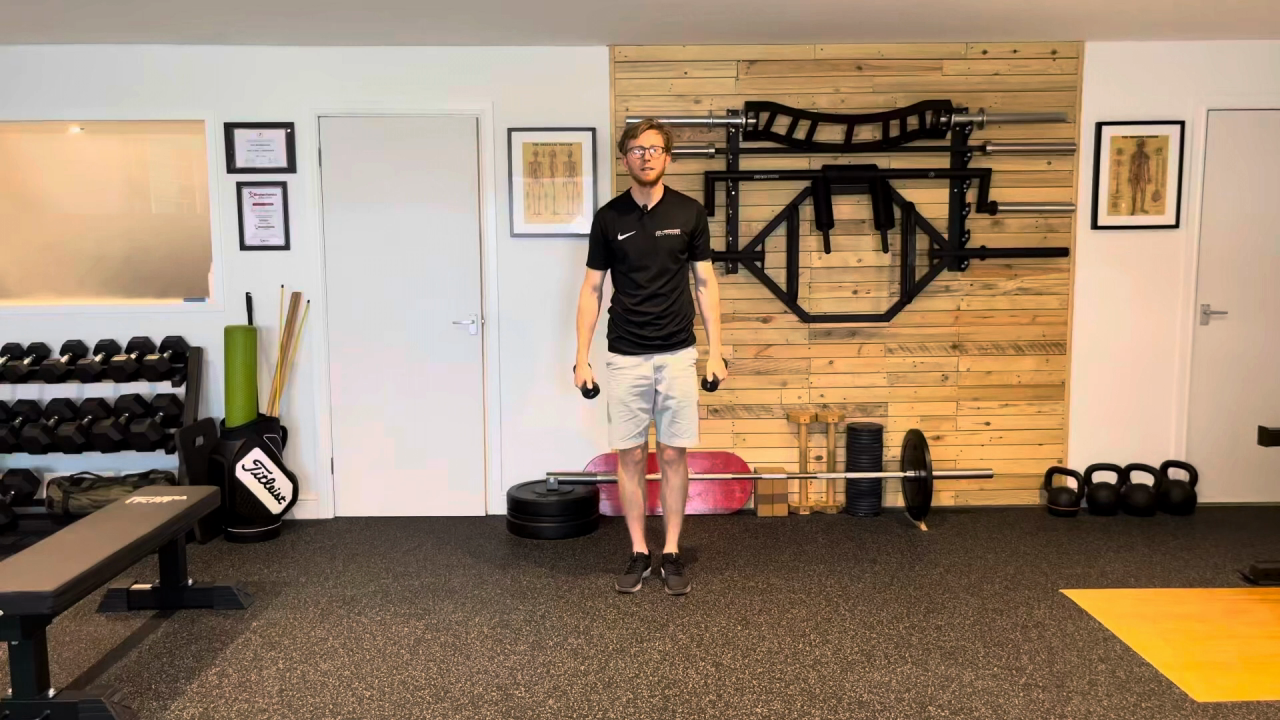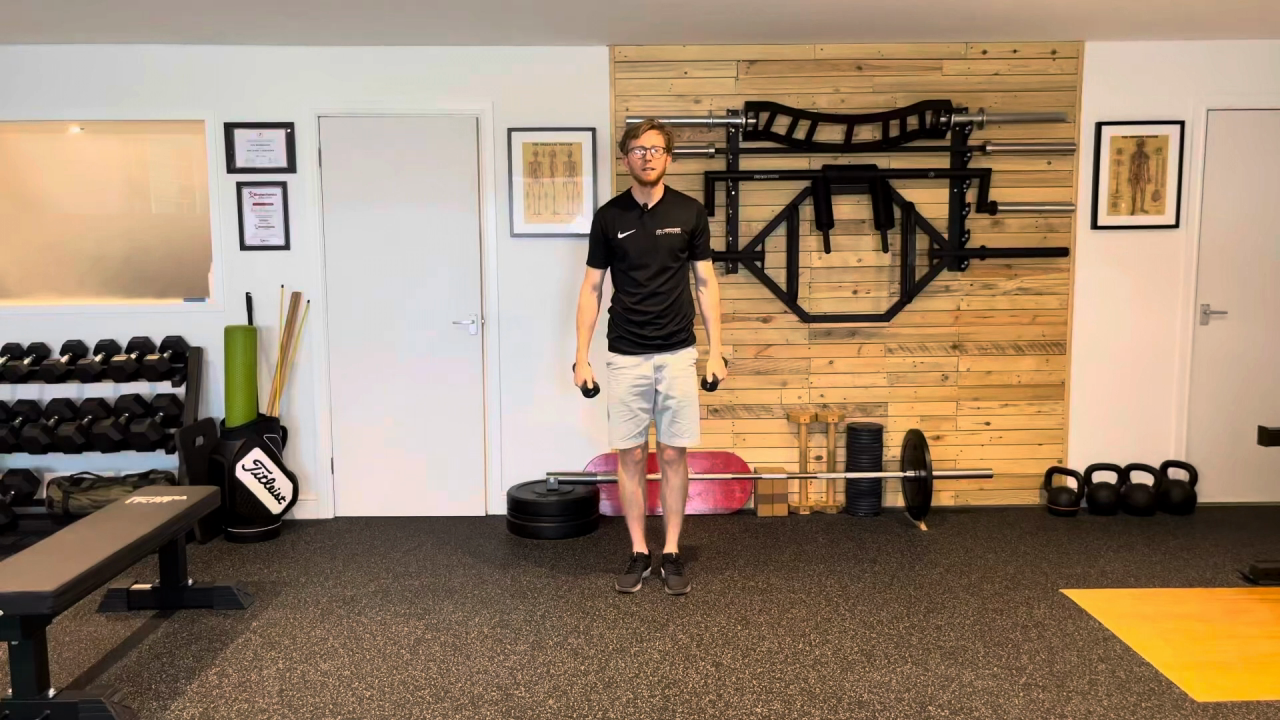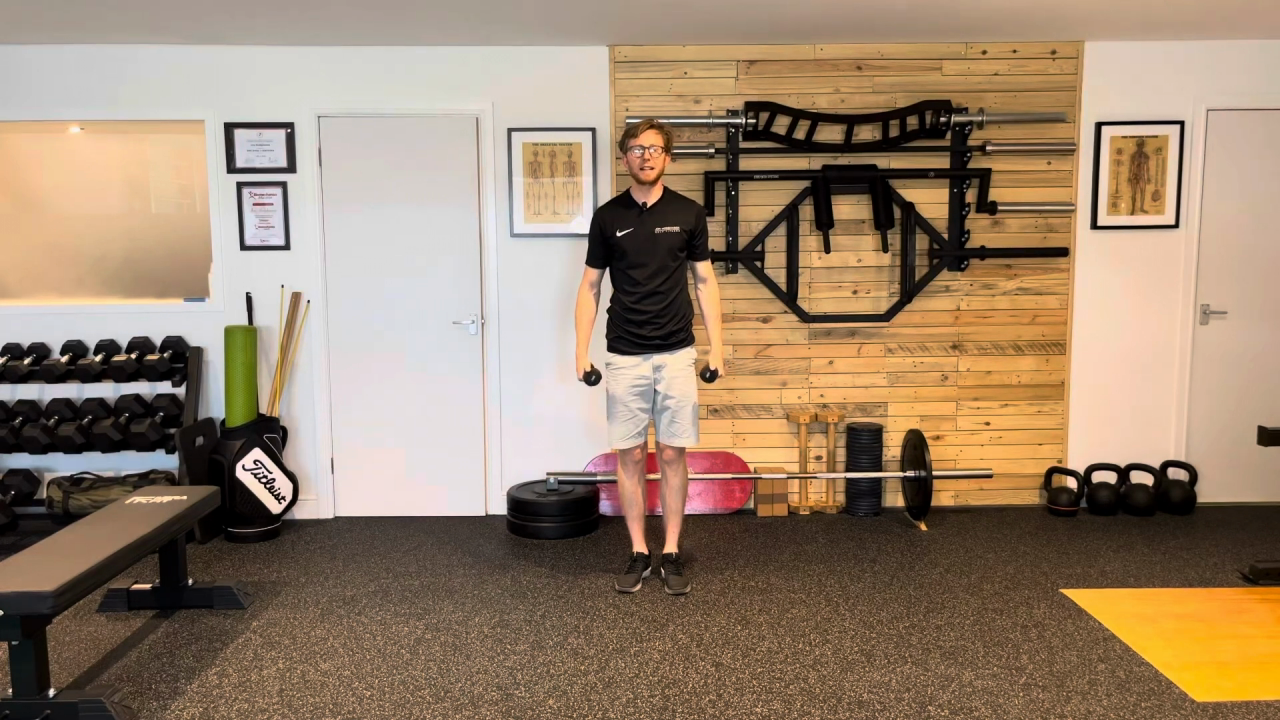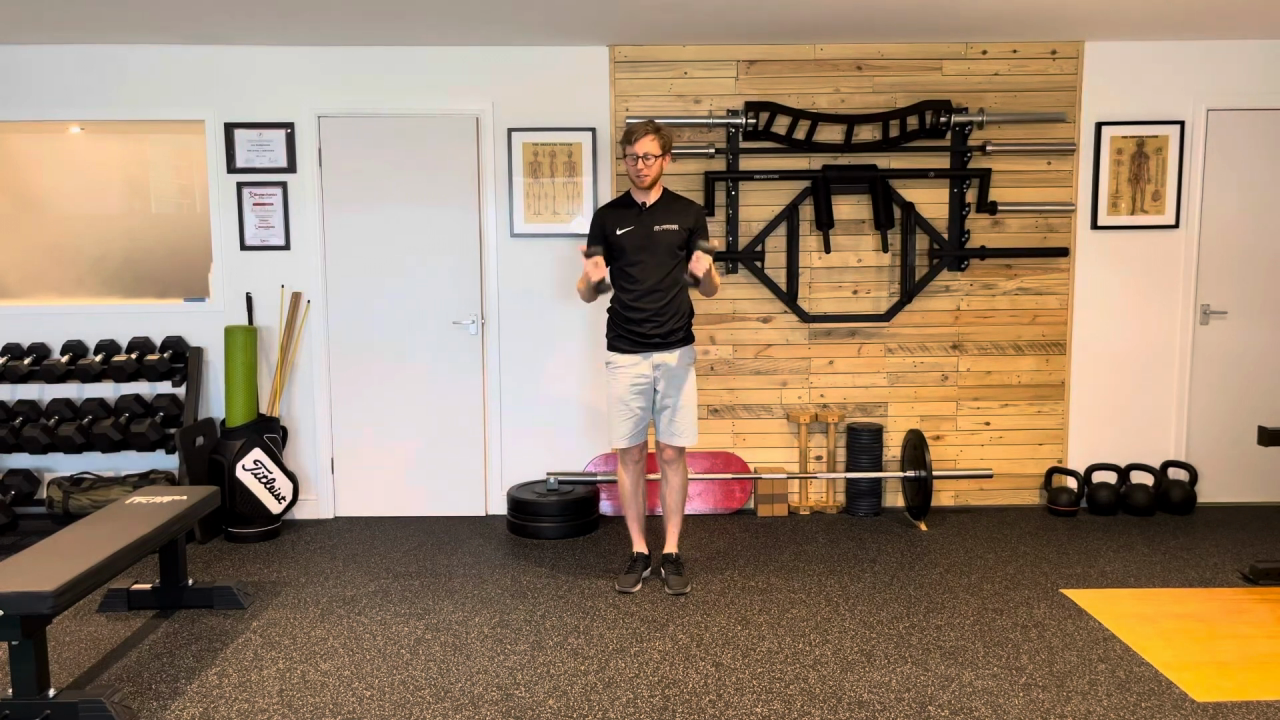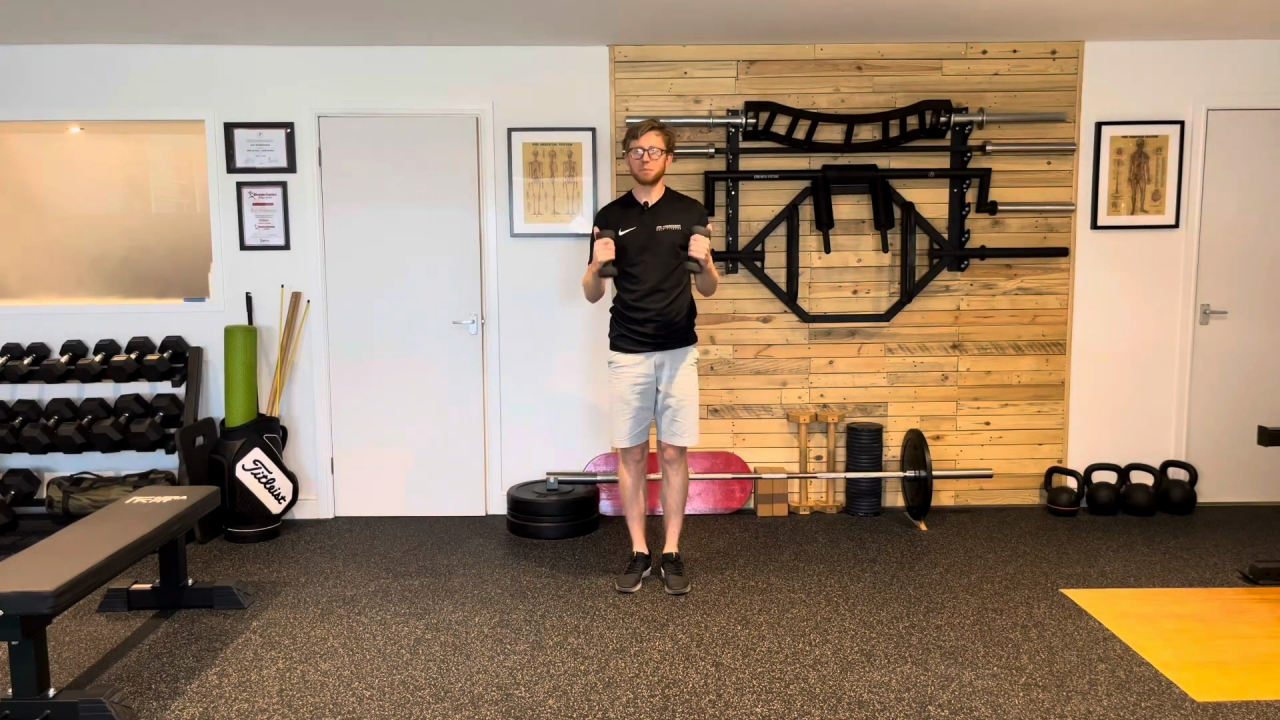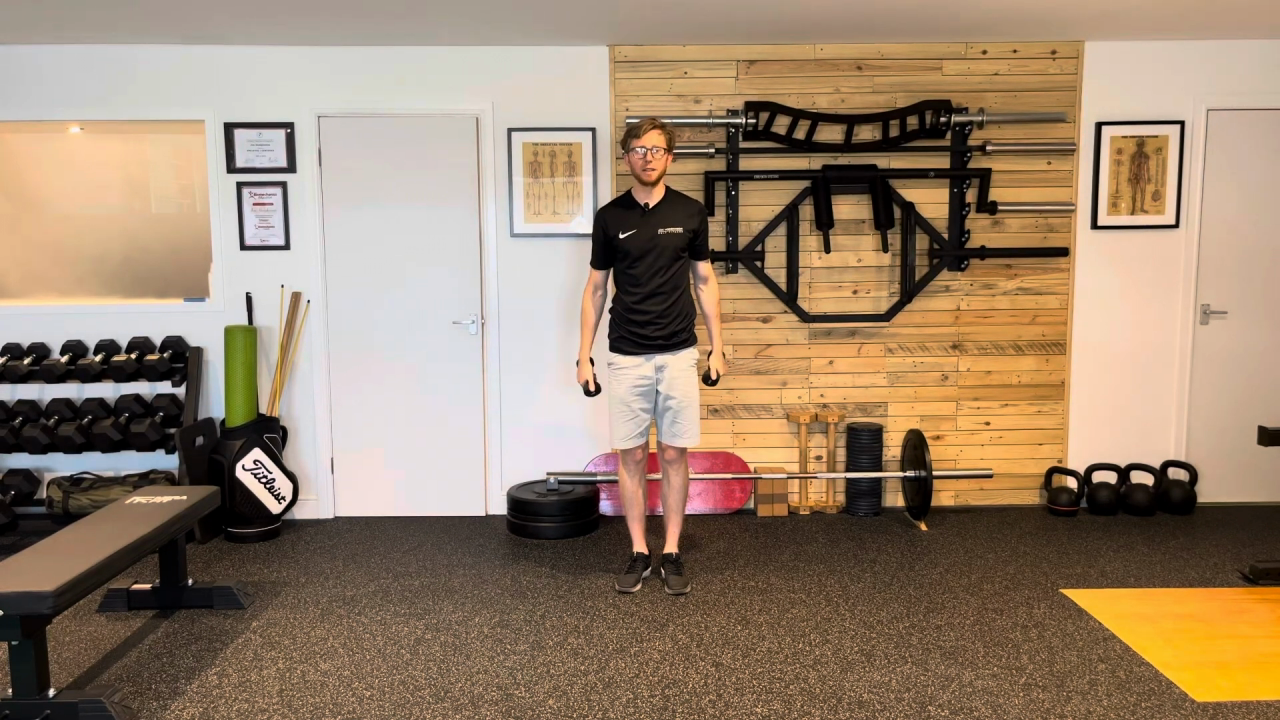
dt=0.7s
person 1, frame 1
left shoulder: (689, 212)
right shoulder: (608, 217)
left elbow: (705, 283)
right elbow: (592, 289)
left wrist: (716, 351)
right wrist: (581, 357)
left hip: (677, 354)
right hip: (625, 356)
left knee: (673, 455)
right knee: (630, 456)
left ankle: (671, 553)
right ankle: (638, 553)
person 1, frame 2
left shoulder: (690, 212)
right shoulder: (608, 216)
left elbow: (705, 282)
right elbow: (592, 287)
left wrist: (716, 350)
right wrist: (581, 356)
left hip: (678, 353)
right hip: (625, 356)
left knee: (673, 454)
right knee: (630, 455)
left ankle: (671, 553)
right ankle: (638, 552)
person 1, frame 3
left shoulder: (688, 213)
right shoulder: (607, 216)
left elbow: (705, 282)
right elbow: (590, 287)
left wrist: (716, 346)
right wrist: (581, 349)
left hip: (676, 354)
right hip: (624, 356)
left knee: (672, 454)
right knee: (630, 455)
left ankle: (671, 553)
right ankle: (638, 552)
person 1, frame 4
left shoulder: (688, 212)
right shoulder: (608, 216)
left elbow: (711, 288)
right elbow: (587, 294)
left wrist: (704, 273)
right wrist: (591, 279)
left hip: (675, 351)
right hip: (625, 354)
left knee: (672, 453)
right knee: (629, 453)
left ankle: (671, 553)
right ankle: (638, 552)
person 1, frame 5
left shoulder: (690, 211)
right shoulder: (611, 215)
left elbow: (708, 289)
right elbow: (592, 293)
left wrist: (704, 262)
right wrist: (598, 265)
left hip: (677, 351)
right hip: (627, 353)
left knee: (674, 452)
right knee: (631, 452)
left ankle: (672, 553)
right ankle: (638, 552)
person 1, frame 6
left shoulder: (690, 212)
right shoulder: (610, 216)
left elbow: (704, 281)
right elbow: (596, 288)
left wrist: (717, 346)
right wrist: (583, 354)
left hip: (678, 353)
right hip: (626, 356)
left knee: (674, 455)
right knee: (631, 456)
left ankle: (671, 553)
right ankle: (638, 552)
